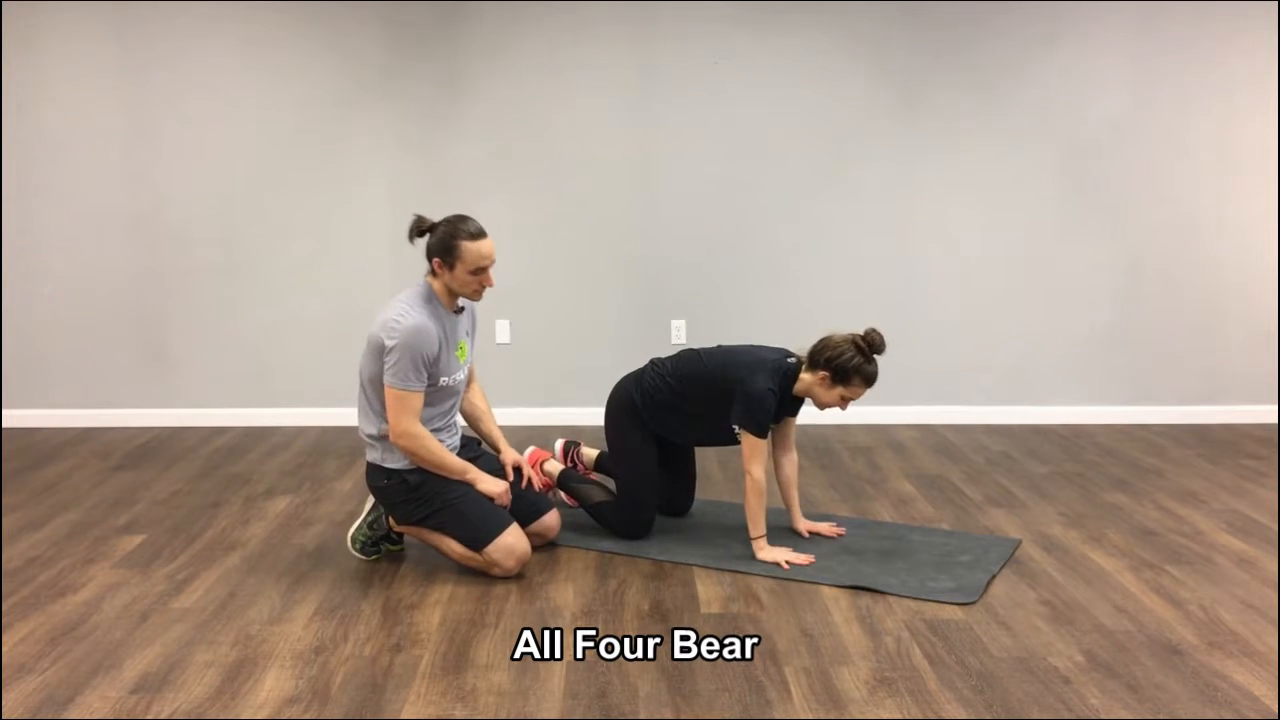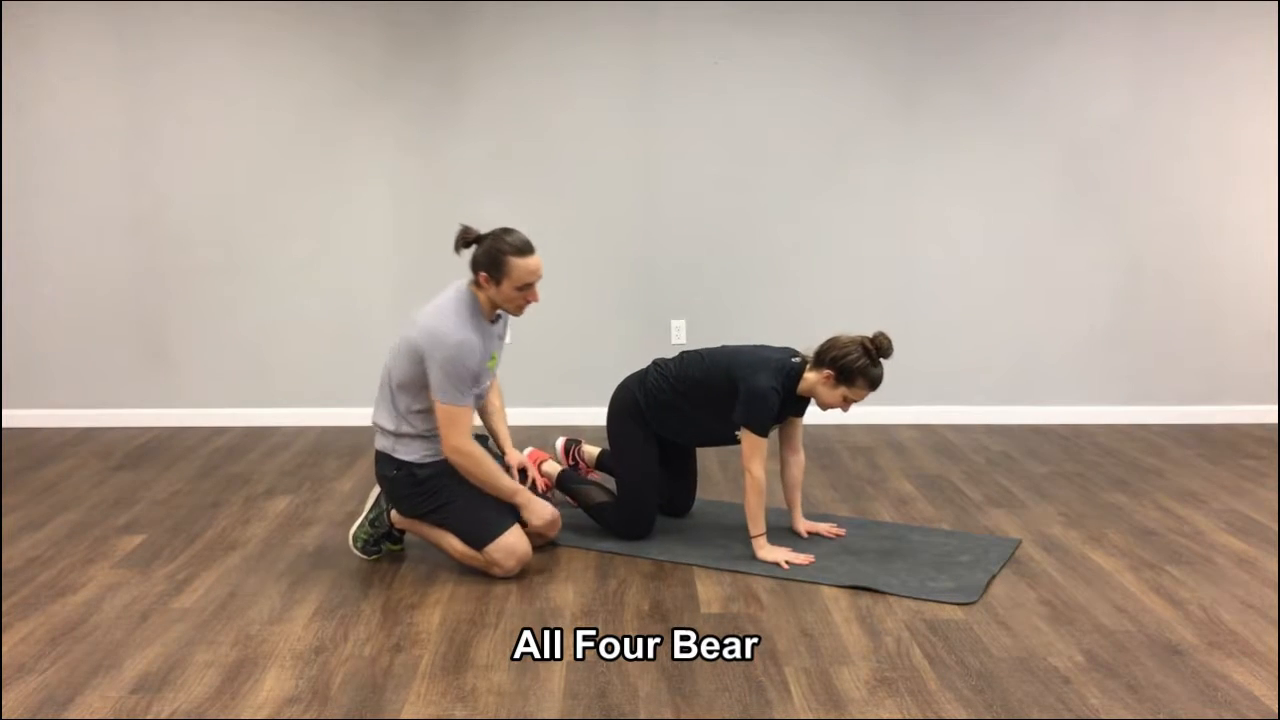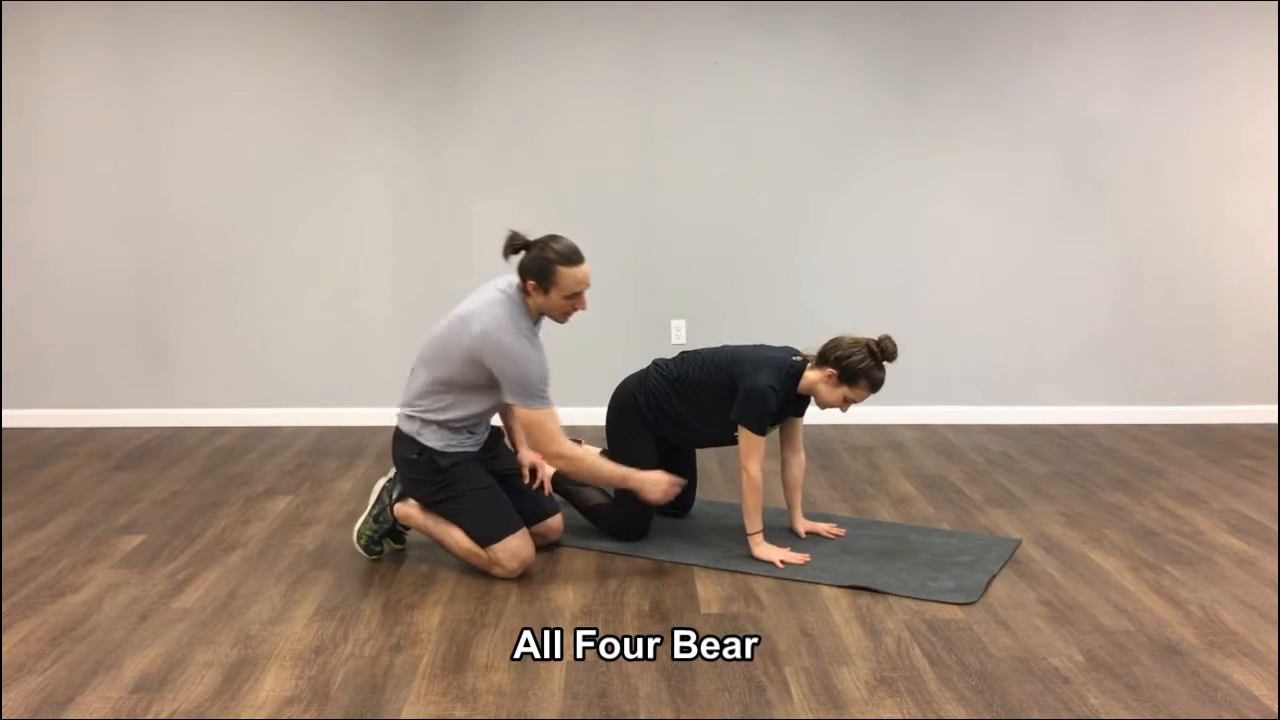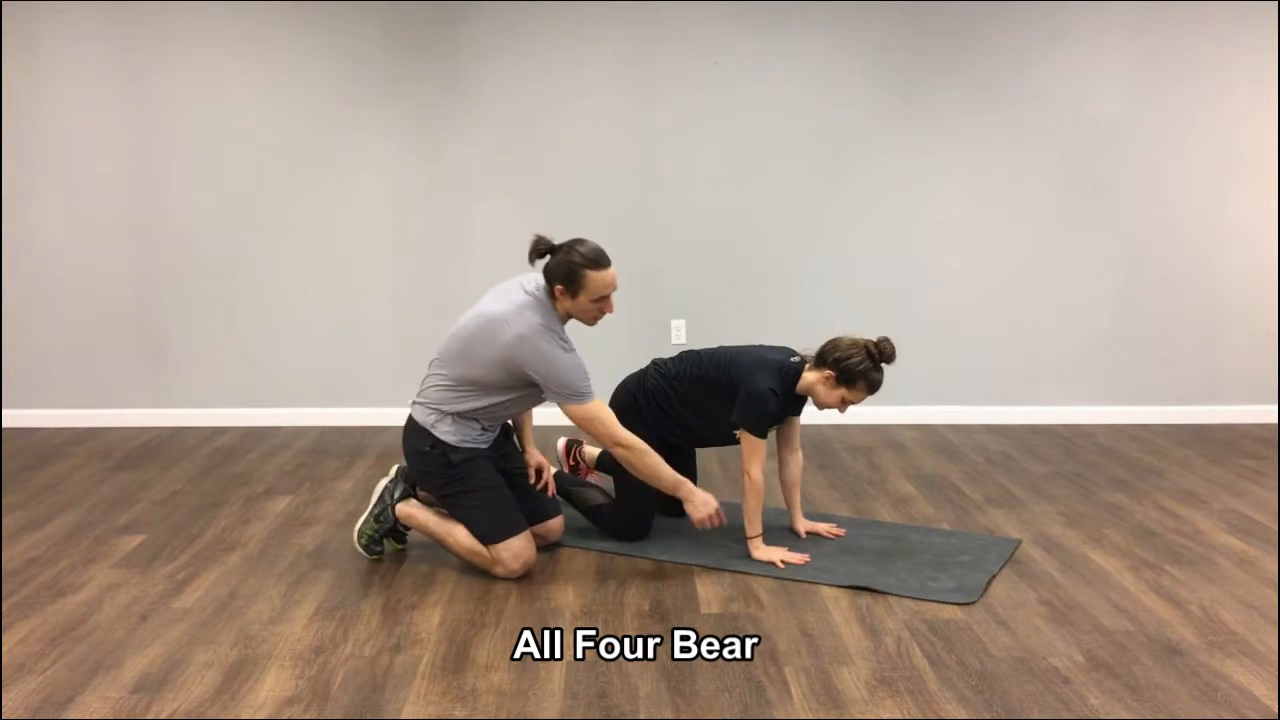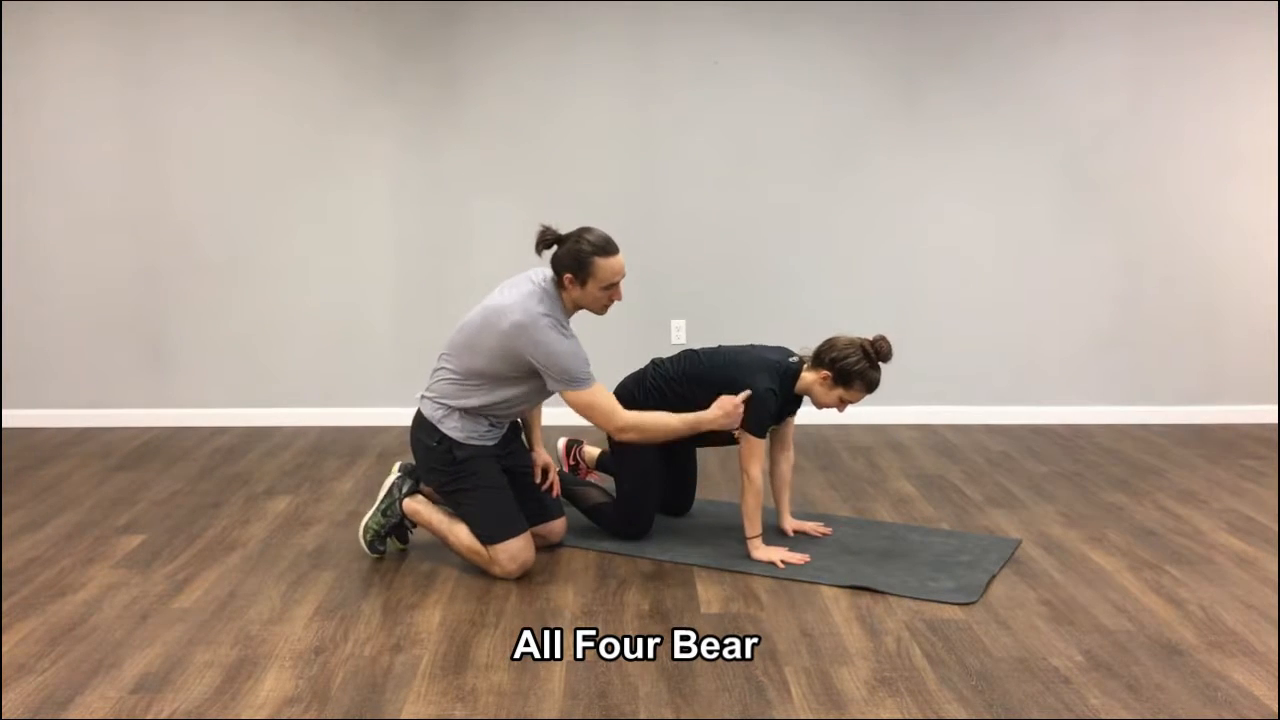
dt=0.3s
person 1, frame 1
left shoulder: (463, 306)
right shoulder: (412, 327)
right elbow: (404, 434)
left wrist: (502, 446)
right wrist: (476, 478)
left hip: (451, 447)
right hip: (406, 469)
left knee: (546, 526)
right knee: (510, 556)
left ankle: (429, 514)
right ankle: (396, 518)
person 1, frame 2
left shoulder: (493, 309)
right shoulder: (454, 337)
right elbow: (458, 447)
left wrist: (507, 448)
right wrist: (522, 498)
left hip: (454, 447)
right hip: (415, 461)
left knee: (546, 527)
right knee: (511, 555)
left ankle: (417, 509)
right ankle: (399, 516)
person 1, frame 3
left shoulder: (510, 292)
right shoulder: (513, 341)
right elbow: (556, 451)
left wrist: (521, 447)
right wrist: (637, 481)
left hip: (474, 435)
right hip: (433, 448)
left knee: (548, 529)
right knee: (514, 559)
left ankle: (426, 495)
right ankle: (401, 509)
person 1, frame 4
left shoulder: (531, 288)
right shoulder: (544, 345)
right elbow: (619, 442)
left wrist: (527, 446)
right wrist: (687, 493)
left hip: (485, 431)
right hip: (443, 442)
left knee: (549, 529)
right knee: (514, 559)
left ankle: (426, 489)
right ankle: (402, 509)
person 1, frame 5
left shoulder: (540, 285)
right shoulder: (545, 331)
right elbow: (621, 426)
left wrist: (535, 445)
right wrist: (708, 417)
left hip: (494, 428)
right hip: (450, 438)
left knee: (550, 531)
right knee: (513, 561)
left ankle: (430, 487)
right ankle: (408, 504)
person 2, frame 1
left shoulder: (792, 377)
right shoulder: (761, 386)
left elbow: (785, 452)
right elbow: (754, 472)
left wrist: (797, 518)
right wrist: (760, 546)
left hip: (665, 414)
right hip: (633, 408)
left knee: (677, 505)
right knee: (633, 523)
left ankle: (577, 455)
right ankle: (550, 468)
person 2, frame 2
left shoulder: (797, 377)
right shoulder: (765, 385)
left elbow: (793, 453)
right elbow: (754, 470)
left wrist: (797, 518)
right wrist: (760, 544)
left hip: (668, 416)
right hip: (636, 409)
left knee: (677, 505)
right knee: (634, 524)
left ankle: (579, 454)
right ankle: (547, 470)
person 2, frame 3
left shoulder: (798, 377)
right shoulder: (765, 385)
left elbow: (793, 453)
right elbow: (750, 469)
left wrist: (798, 518)
right wrist: (757, 543)
left hip: (668, 416)
right hip: (637, 409)
left knee: (678, 506)
right knee: (631, 526)
right ankle: (549, 476)
person 2, frame 4
left shoulder: (795, 375)
right shoulder: (764, 386)
left elbow: (790, 452)
right elbow: (752, 471)
left wrist: (798, 517)
right wrist: (756, 545)
left hip: (668, 415)
right hip: (637, 408)
left knee: (675, 506)
right knee: (632, 526)
left ankle: (581, 455)
right ankle: (549, 479)
person 2, frame 5
left shoulder: (793, 375)
right shoulder: (762, 387)
left elbow: (782, 451)
right elbow: (751, 472)
left wrist: (785, 517)
right wrist: (756, 545)
left hip: (670, 416)
right hip: (638, 409)
left knee: (677, 505)
right knee: (633, 525)
left ankle: (582, 455)
